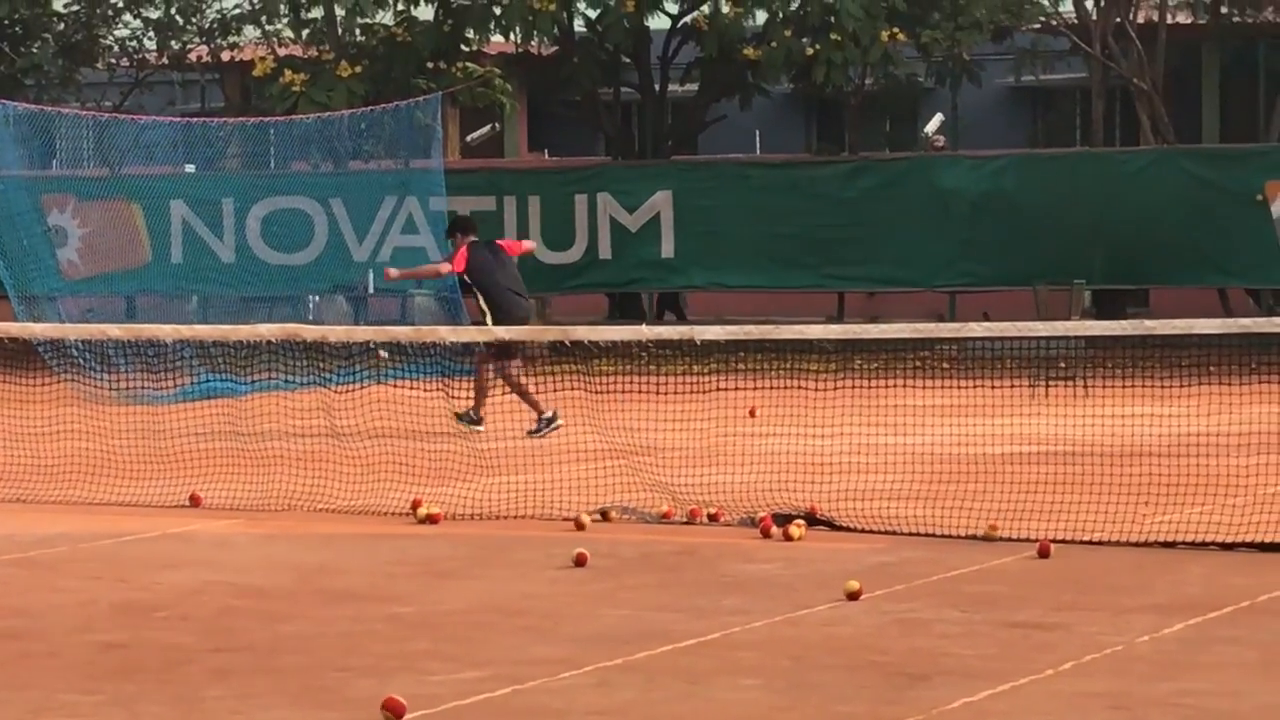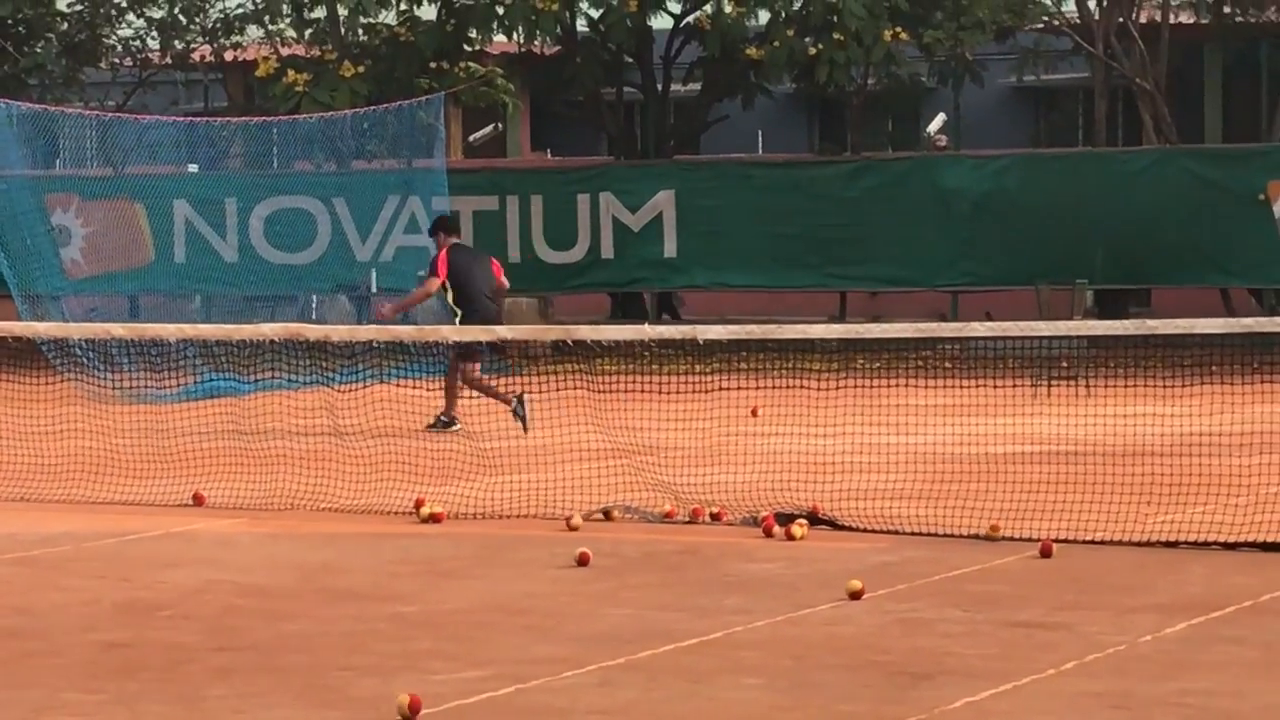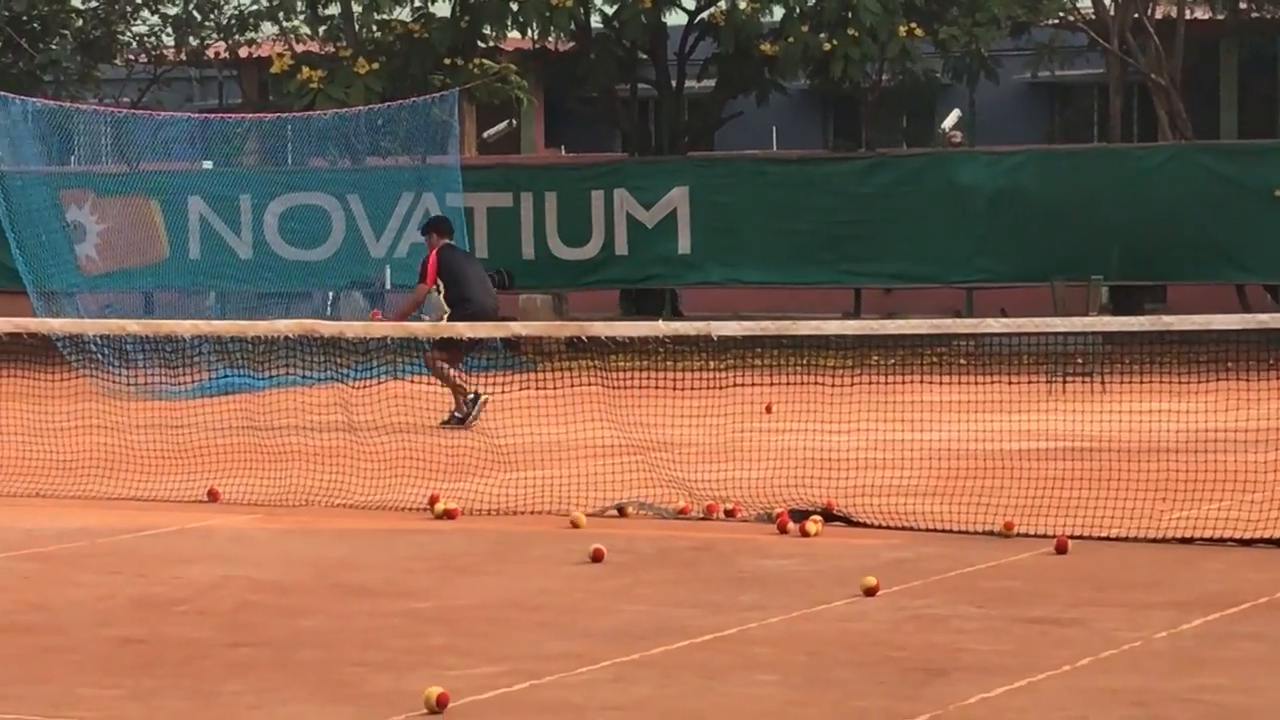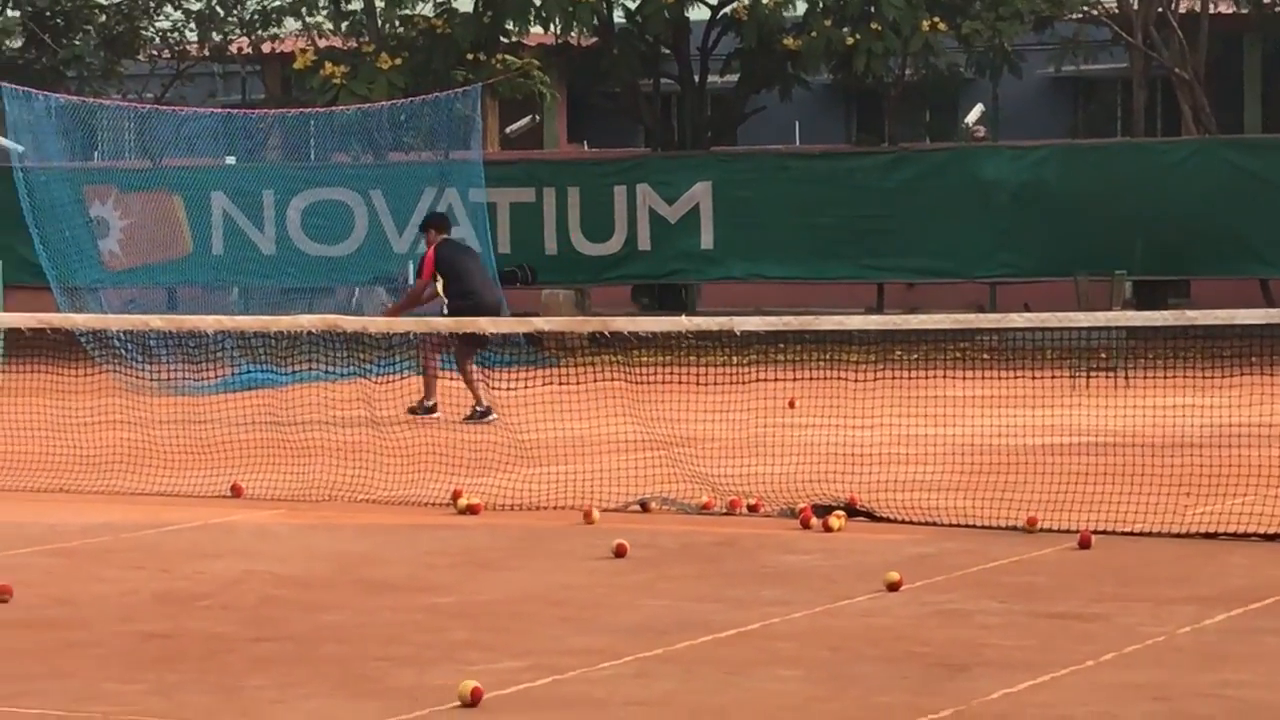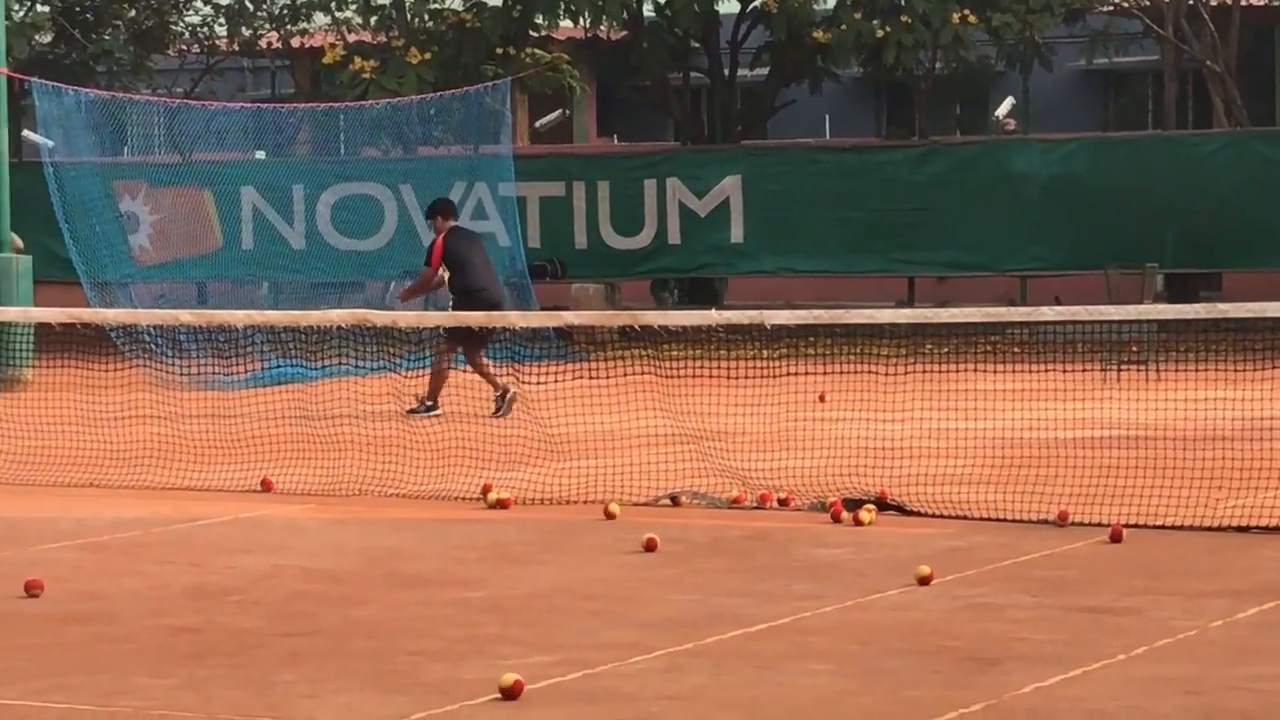
dt=0.1s
person 1, frame 1
left shoulder: (465, 253)
right shoulder: (499, 246)
left elbow: (441, 269)
right elbow: (530, 246)
left wrist: (400, 273)
right wrist: (528, 245)
left hip: (505, 316)
right hip: (520, 312)
left knee: (509, 373)
right knee: (484, 357)
left ankle: (547, 416)
right ankle: (475, 413)
person 1, frame 2
left shoulder: (444, 256)
right shoulder: (480, 256)
left elbow: (428, 290)
right elbow: (504, 286)
left wrist: (394, 309)
left hip: (474, 317)
right hip: (492, 316)
left knee: (469, 375)
right knee: (455, 361)
left ankle: (515, 402)
right ankle: (448, 417)
person 1, frame 3
left shoulder: (435, 257)
right shoulder: (467, 257)
left elbow: (420, 296)
left wrist: (395, 319)
left hip: (467, 312)
right hip: (488, 312)
left knee: (435, 360)
right knee: (450, 359)
left ankle: (471, 396)
right ankle: (460, 413)
person 1, frame 4
left shoulder: (433, 253)
right shoulder: (466, 251)
left elbow: (417, 292)
left wrist: (391, 312)
right wrist: (419, 302)
left hip: (470, 305)
right hip: (493, 305)
left knee: (430, 342)
right knee: (464, 355)
left ankle: (429, 403)
right ankle: (482, 407)
person 1, frame 5
left shoulder: (440, 242)
right shoulder: (474, 238)
left elbow: (427, 278)
left wrist: (406, 294)
right wrist: (435, 284)
left hip: (469, 300)
right hip: (495, 299)
left knee: (443, 348)
right knee: (474, 353)
left ankle: (430, 402)
right ankle: (502, 389)
